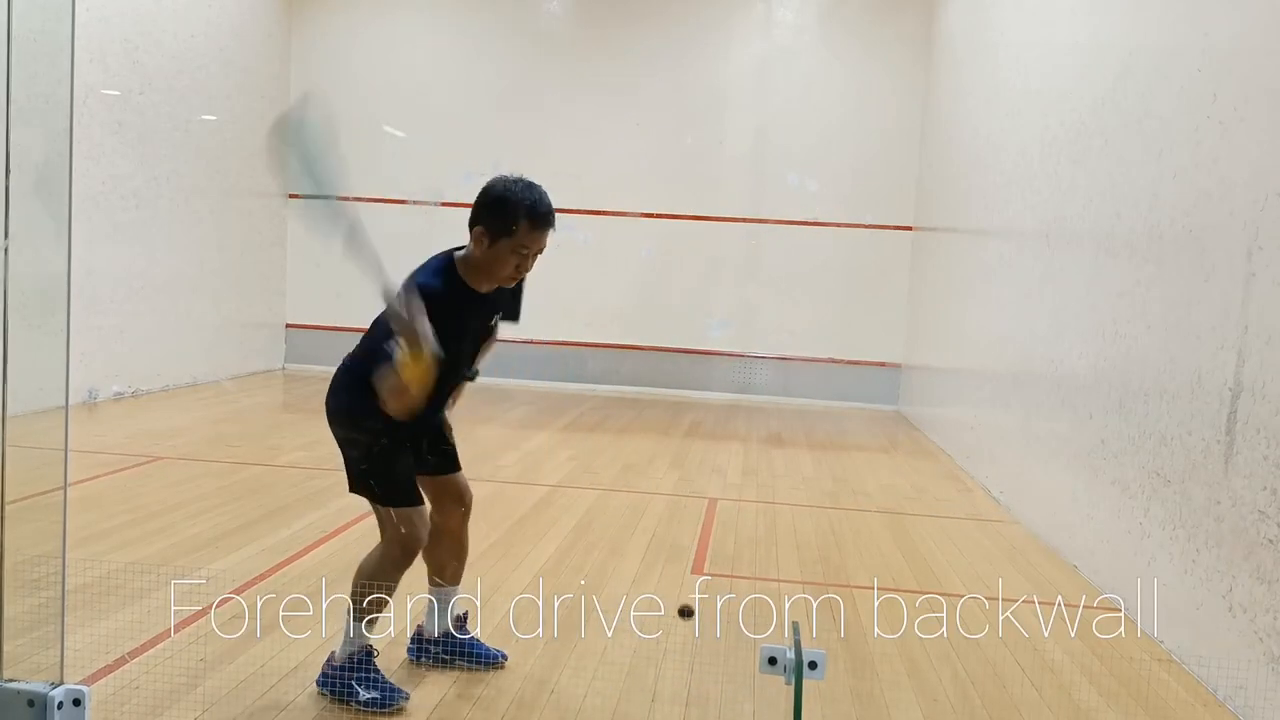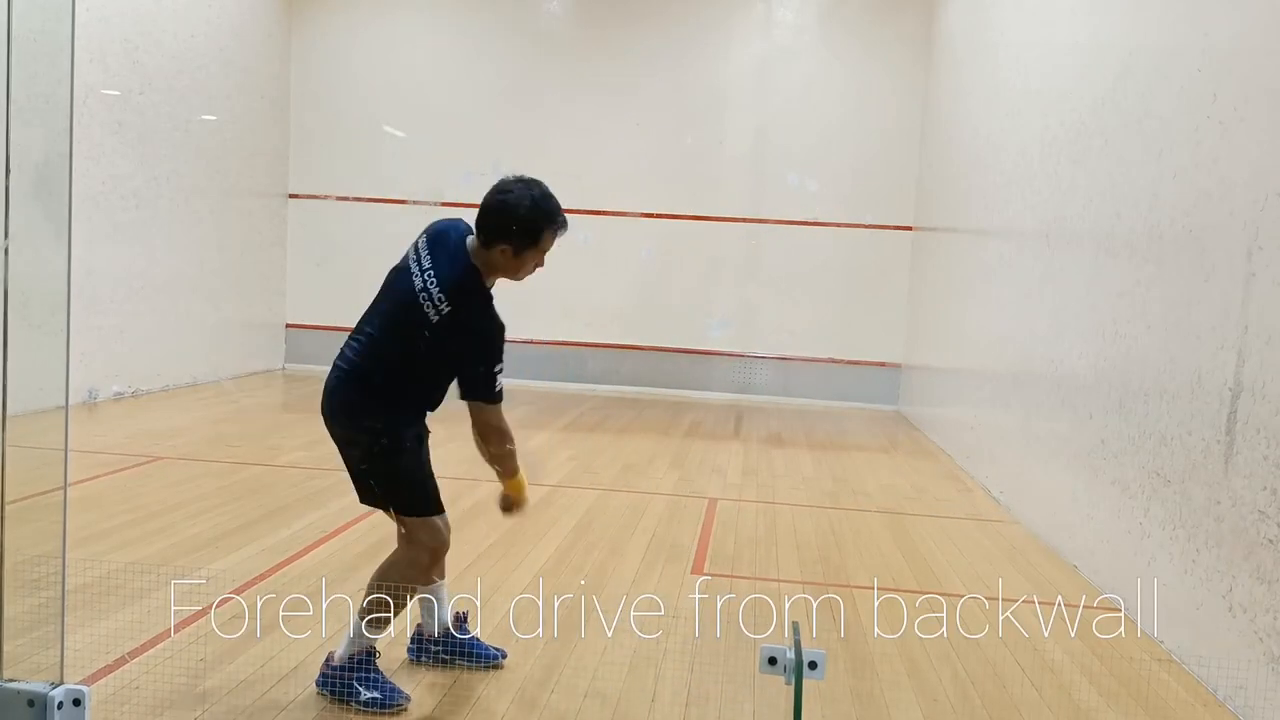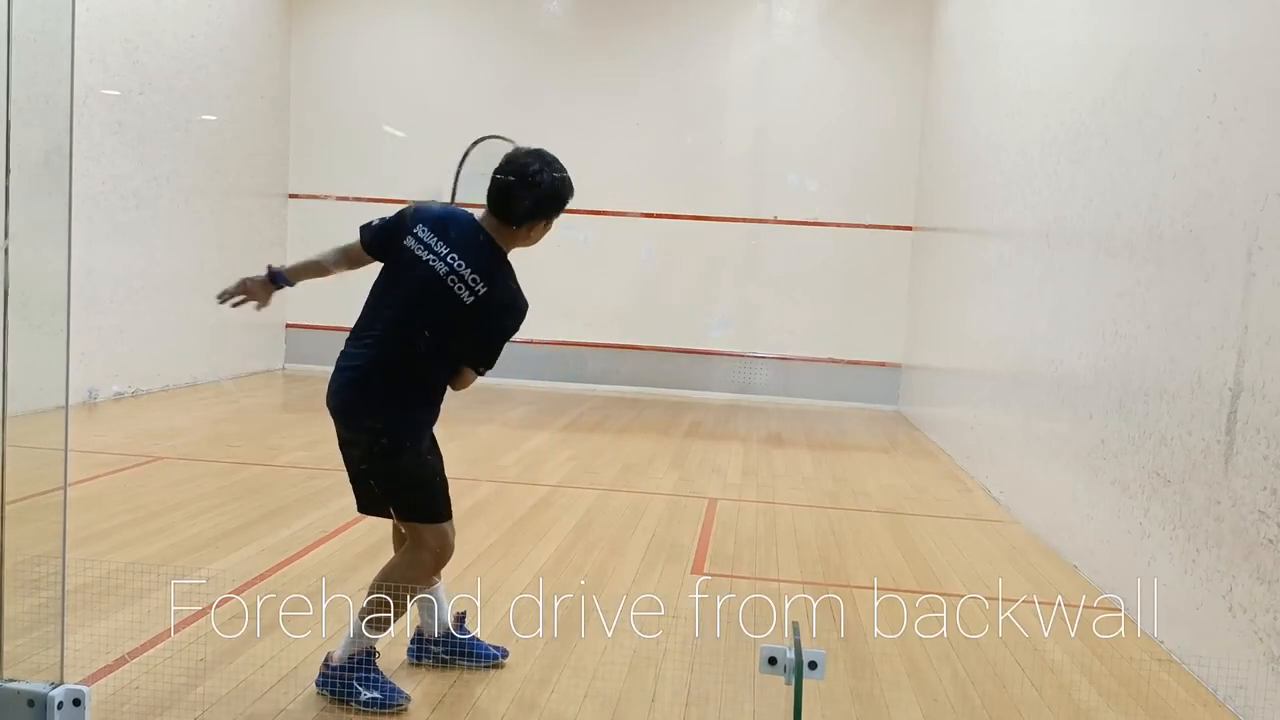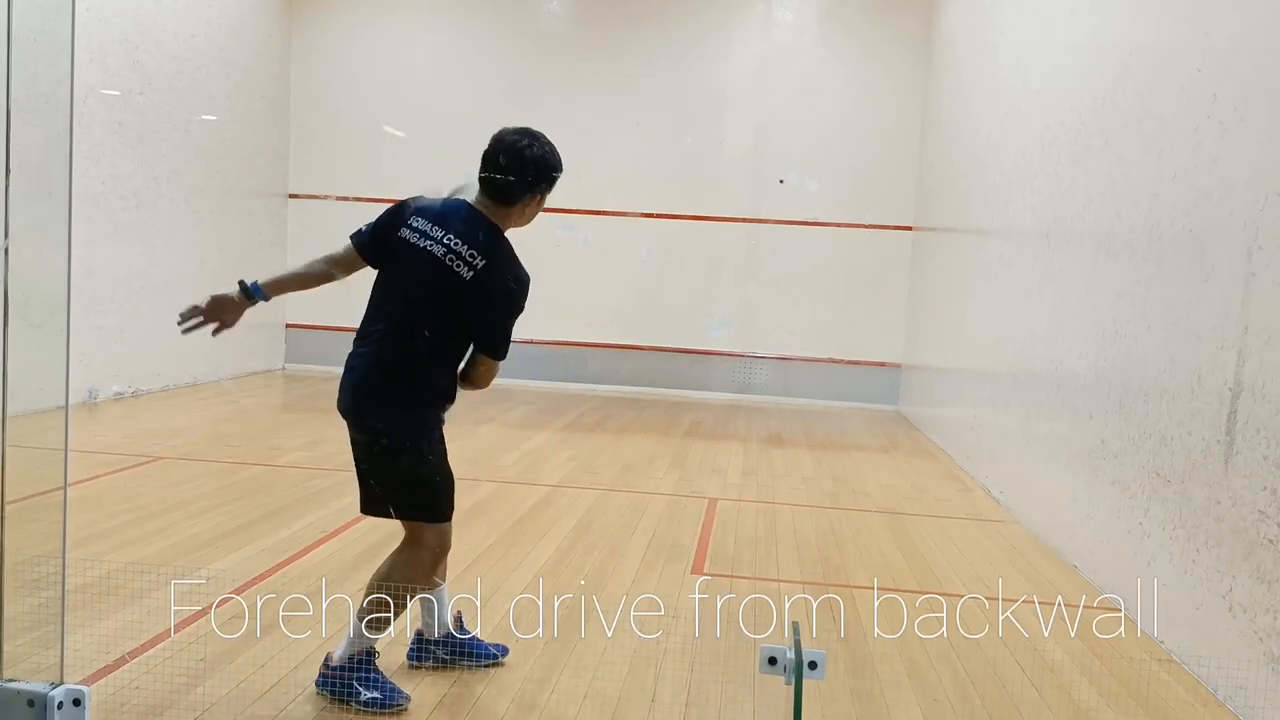
dt=0.3s
person 1, frame 1
left shoulder: (506, 288)
right shoulder: (429, 293)
right elbow: (393, 399)
left wrist: (459, 377)
left hip: (421, 406)
right hip: (365, 407)
left knee: (455, 500)
right knee: (407, 531)
left ankle: (437, 631)
right ankle: (346, 663)
person 1, frame 2
left shoulder: (446, 233)
right shoulder: (477, 324)
right elbow: (489, 429)
right wrist: (514, 486)
left hip: (355, 389)
right hip: (373, 414)
left knee: (418, 515)
right knee: (428, 537)
left ankle: (436, 630)
right ankle: (346, 662)
person 1, frame 3
left shoulder: (424, 219)
right shoulder: (506, 302)
left elbow: (348, 255)
right elbow: (459, 379)
left wrist: (276, 278)
left hip: (354, 389)
right hip: (389, 415)
left knee: (415, 515)
right knee: (433, 541)
left ankle: (437, 632)
right ankle: (346, 662)
person 1, frame 4
left shoulder: (414, 213)
right shoulder: (506, 276)
left elbow: (333, 264)
right elbow: (480, 375)
left wrist: (250, 295)
right wrist: (463, 376)
left hip: (369, 390)
right hip: (400, 407)
left knee: (439, 502)
right knee: (425, 536)
left ankle: (438, 632)
right ankle: (346, 662)
